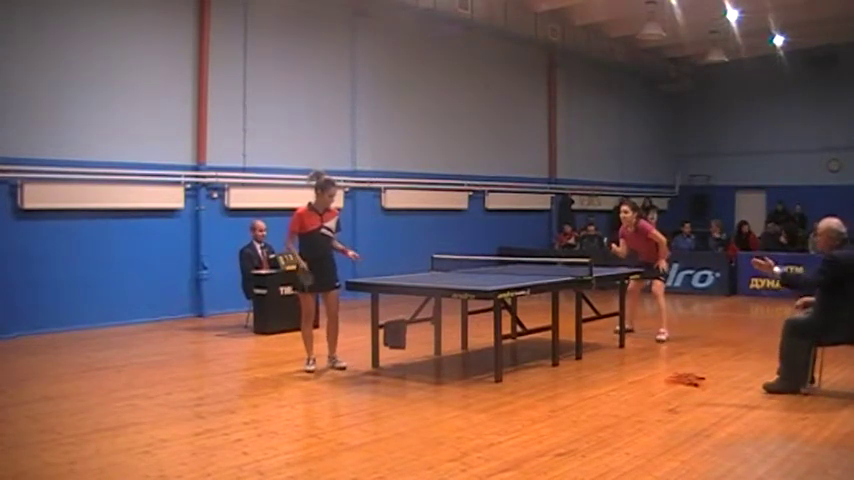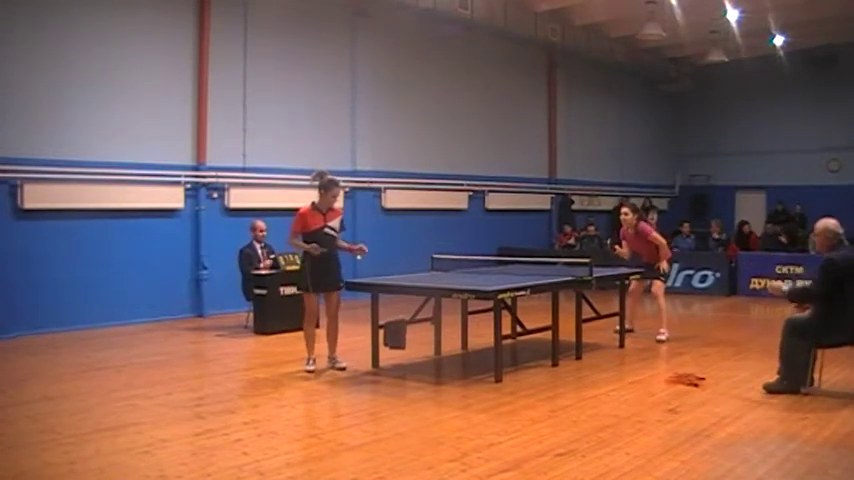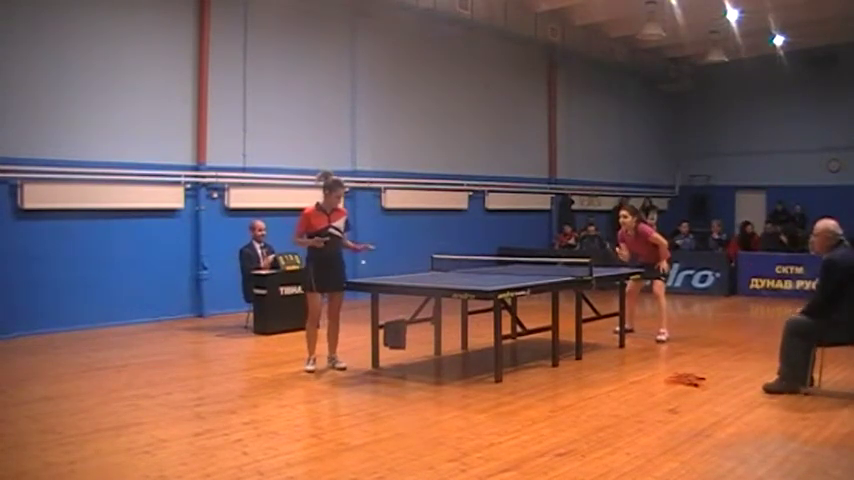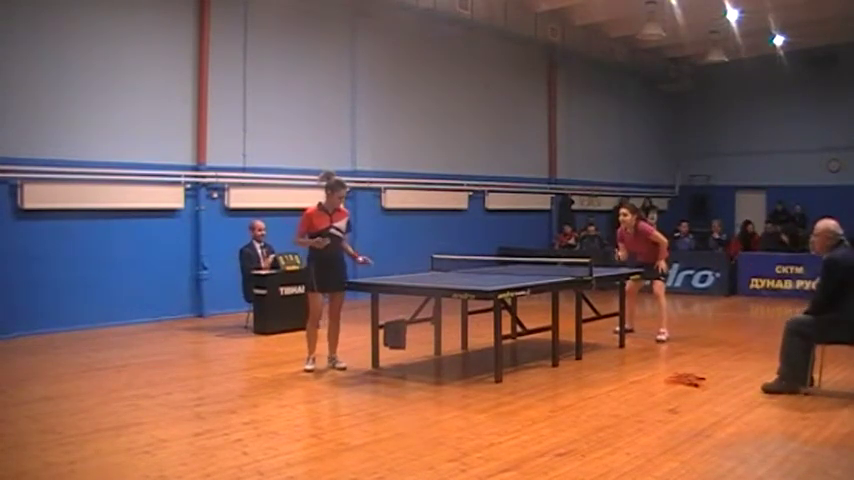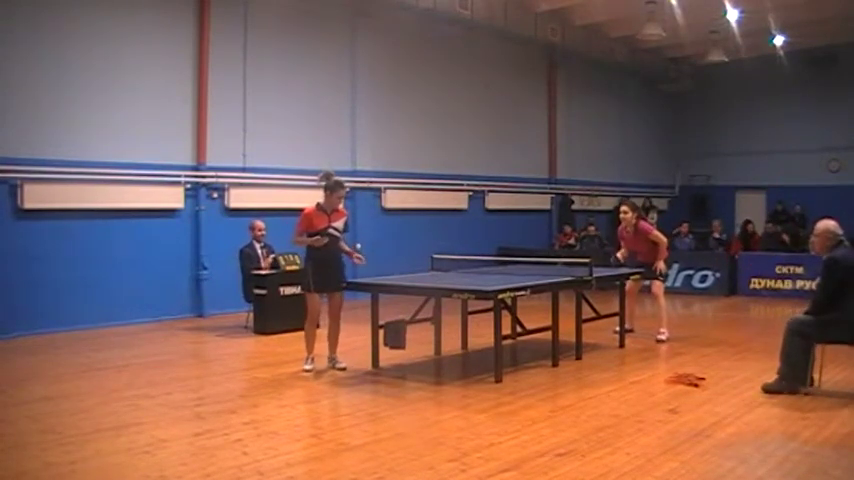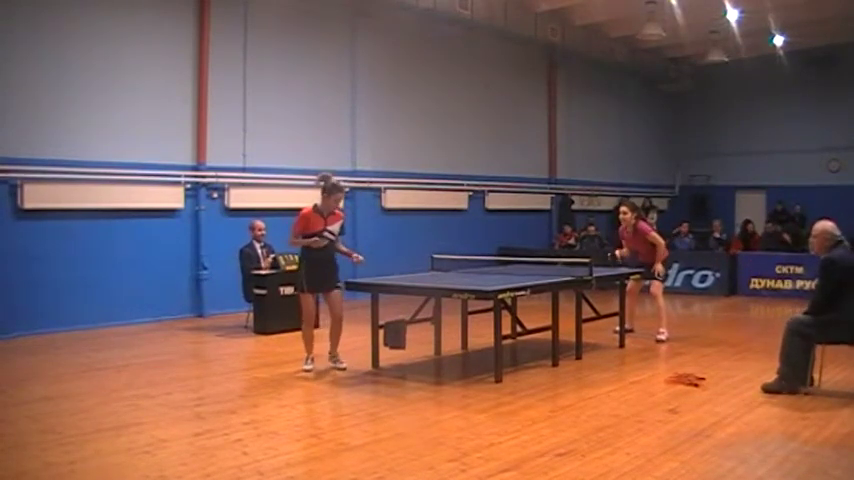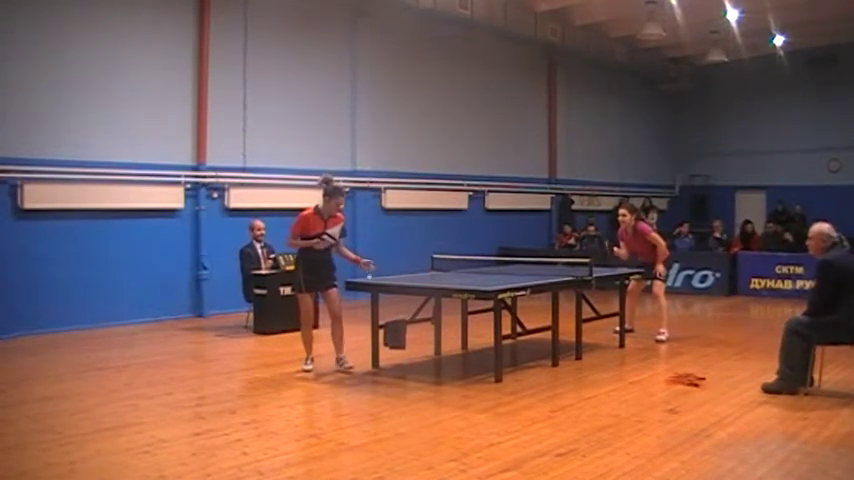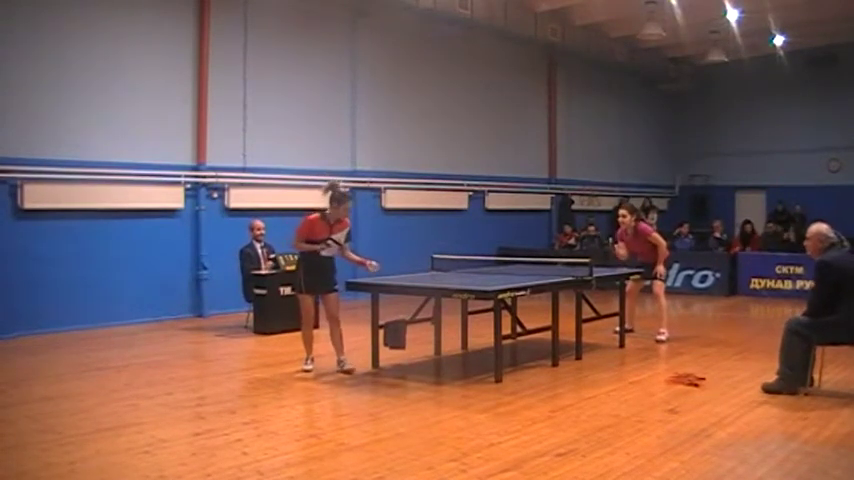
dt=0.2s
person 1, frame 1
left shoulder: (334, 214)
right shoulder: (301, 214)
right elbow: (289, 242)
left wrist: (346, 250)
right wrist: (299, 259)
left hip: (329, 268)
right hip: (308, 269)
left knee: (333, 315)
right knee: (308, 316)
left ankle: (332, 356)
right ankle: (310, 358)
person 1, frame 2
left shoulder: (337, 214)
right shoulder: (304, 214)
right elbow: (292, 239)
left wrist: (352, 248)
right wrist: (307, 247)
left hip: (332, 268)
right hip: (312, 268)
left knee: (333, 316)
right knee: (311, 316)
left ankle: (332, 356)
right ankle: (311, 357)
person 1, frame 3
left shoulder: (342, 214)
right shoulder: (309, 214)
right elbow: (297, 239)
left wrist: (358, 247)
right wrist: (312, 243)
left hip: (336, 267)
right hip: (316, 268)
left knee: (334, 316)
right knee: (314, 316)
left ankle: (332, 356)
right ankle: (311, 358)
person 1, frame 4
left shoulder: (344, 214)
right shoulder: (311, 214)
right elbow: (298, 240)
left wrist: (355, 256)
right wrist: (313, 243)
left hip: (338, 268)
right hip: (317, 268)
left knee: (335, 316)
right knee: (315, 315)
left ankle: (333, 356)
right ankle: (311, 357)
person 1, frame 5
left shoulder: (342, 215)
right shoulder: (310, 214)
right elbow: (297, 239)
left wrist: (352, 253)
right wrist: (312, 240)
left hip: (336, 268)
right hip: (315, 269)
left knee: (335, 317)
right knee: (313, 317)
left ankle: (332, 357)
right ankle: (309, 357)
person 1, frame 6
left shoulder: (339, 217)
right shoulder: (306, 215)
right elbow: (293, 241)
left wrist: (351, 254)
right wrist: (310, 241)
left hip: (330, 270)
right hip: (309, 270)
left knee: (338, 315)
right knee: (309, 319)
left ankle: (333, 354)
right ankle: (309, 357)
person 1, frame 7
left shoulder: (339, 220)
right shoulder: (306, 217)
left elbow: (340, 248)
right elbow: (291, 242)
left wrist: (359, 260)
right wrist: (310, 243)
left hip: (327, 270)
right hip: (306, 271)
left knee: (337, 315)
right knee: (307, 319)
left ankle: (340, 358)
right ankle: (309, 357)
person 1, frame 8
left shoulder: (345, 225)
right shoulder: (311, 221)
left elbow: (345, 252)
right elbow: (296, 244)
left wrist: (364, 262)
right wrist: (316, 247)
left hip: (327, 273)
right hip: (307, 273)
left knee: (334, 318)
right knee: (308, 319)
left ankle: (341, 360)
right ankle: (309, 357)
person 2, frame 1
left shoulder: (837, 258)
left elbow: (811, 281)
left wrist: (776, 271)
right wrist: (815, 300)
left knee: (793, 325)
right knee: (802, 320)
left ankle: (789, 380)
right ankle: (801, 376)
person 2, frame 2
left shoulder: (833, 260)
left elbow: (815, 291)
left wrist: (785, 290)
right wrist: (810, 302)
left knee: (793, 325)
right knee: (803, 321)
left ankle: (790, 380)
right ankle: (801, 376)
person 2, frame 3
left shoulder: (833, 260)
left elbow: (822, 298)
left wrist: (803, 313)
right wrist: (806, 312)
left knee: (794, 326)
right knee: (803, 324)
left ankle: (789, 380)
right ankle: (801, 377)
person 2, frame 4
left shoulder: (834, 260)
left elbow: (823, 297)
left wrist: (807, 313)
right wrist: (809, 313)
left knee: (795, 326)
right knee: (802, 324)
left ankle: (789, 380)
right ankle: (800, 377)
person 2, frame 5
left shoulder: (834, 259)
left elbow: (823, 297)
left wrist: (807, 314)
right wrist: (809, 314)
left knee: (796, 325)
right knee: (803, 324)
left ankle: (789, 380)
right ankle: (800, 377)
person 2, frame 6
left shoulder: (831, 260)
left elbow: (821, 298)
left wrist: (806, 314)
right wrist: (809, 314)
left knee: (796, 325)
right knee: (804, 325)
left ankle: (788, 380)
right ankle: (800, 377)
person 2, frame 7
left shoulder: (828, 261)
left elbow: (819, 301)
left wrist: (805, 315)
right wrist: (808, 315)
left knee: (795, 326)
right knee: (804, 325)
left ankle: (788, 380)
right ankle: (801, 377)
person 2, frame 8
left shoulder: (826, 262)
left elbow: (818, 302)
left wrist: (805, 316)
right wrist: (807, 316)
left knee: (795, 326)
right knee: (803, 325)
left ankle: (788, 381)
right ankle: (801, 377)
person 3, frame 1
left shoulder: (642, 226)
right shoulder: (623, 230)
left elbow: (662, 241)
right elbow: (623, 253)
left wrist: (661, 259)
right wrist: (615, 249)
left hip: (659, 261)
right hip: (645, 261)
left knee: (657, 291)
right knee: (632, 290)
left ankle: (663, 329)
right ankle: (629, 324)
person 3, frame 2
left shoulder: (642, 228)
right shoulder: (624, 232)
left elbow: (663, 243)
right elbow: (627, 254)
left wrist: (663, 260)
right wrist: (619, 251)
left hip: (660, 262)
right hip: (646, 261)
left knee: (657, 292)
right knee: (633, 291)
left ankle: (663, 330)
right ankle: (629, 324)
person 3, frame 3
left shoulder: (642, 229)
right shoulder: (622, 234)
left elbow: (663, 243)
right elbow: (627, 256)
left wrist: (663, 260)
right wrist: (620, 253)
left hip: (658, 262)
right hip: (643, 262)
left knee: (658, 292)
right knee: (630, 291)
left ankle: (664, 330)
right ankle: (628, 325)
person 3, frame 4
left shoulder: (643, 228)
right shoulder: (621, 232)
left elbow: (664, 241)
right elbow: (624, 252)
left wrist: (660, 260)
right wrist: (621, 255)
left hip: (656, 262)
right hip: (641, 262)
left knee: (658, 292)
right knee: (629, 291)
left ankle: (664, 330)
right ankle: (628, 325)
person 3, frame 5
left shoulder: (643, 227)
right shoulder: (622, 230)
left elbow: (663, 241)
right elbow: (626, 249)
left wrist: (660, 260)
right wrist: (620, 254)
left hip: (656, 261)
right hip: (641, 261)
left knee: (657, 292)
right knee: (629, 290)
left ankle: (664, 330)
right ankle: (628, 325)
person 3, frame 6
left shoulder: (641, 227)
right shoulder: (623, 230)
left elbow: (661, 243)
right elbow: (628, 251)
left wrist: (658, 262)
right wrist: (620, 253)
left hip: (657, 261)
right hip: (643, 261)
left knee: (655, 291)
right knee: (630, 290)
left ankle: (663, 330)
right ankle: (629, 325)
person 3, frame 7
left shoulder: (641, 228)
right shoulder: (622, 232)
left elbow: (661, 244)
right elbow: (625, 255)
left wrist: (659, 263)
right wrist: (617, 251)
left hip: (659, 261)
right hip: (644, 262)
left knee: (657, 292)
right knee: (631, 291)
left ankle: (664, 330)
right ankle: (629, 325)
person 3, frame 8
left shoulder: (642, 228)
right shoulder: (621, 233)
left elbow: (662, 244)
right elbow: (624, 256)
left wrist: (660, 264)
right wrist: (616, 250)
left hip: (658, 261)
right hip: (643, 262)
left knee: (658, 292)
right knee: (630, 291)
left ankle: (664, 330)
right ankle: (629, 325)
